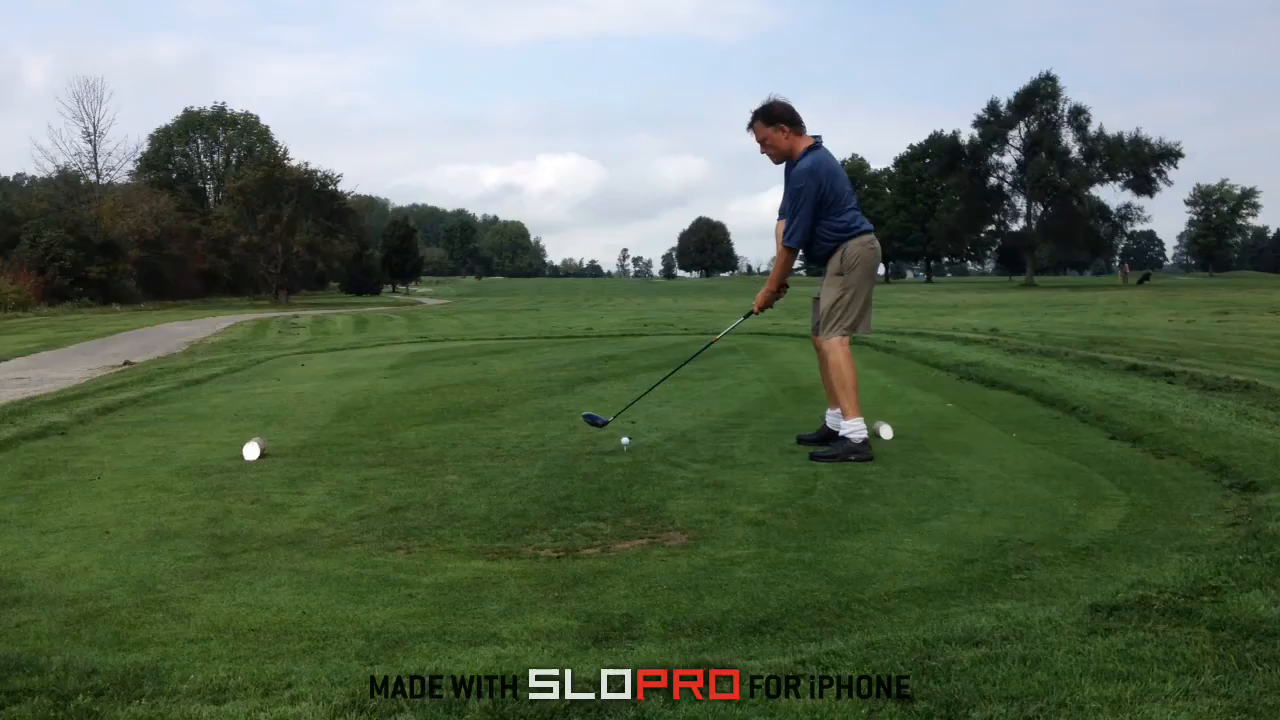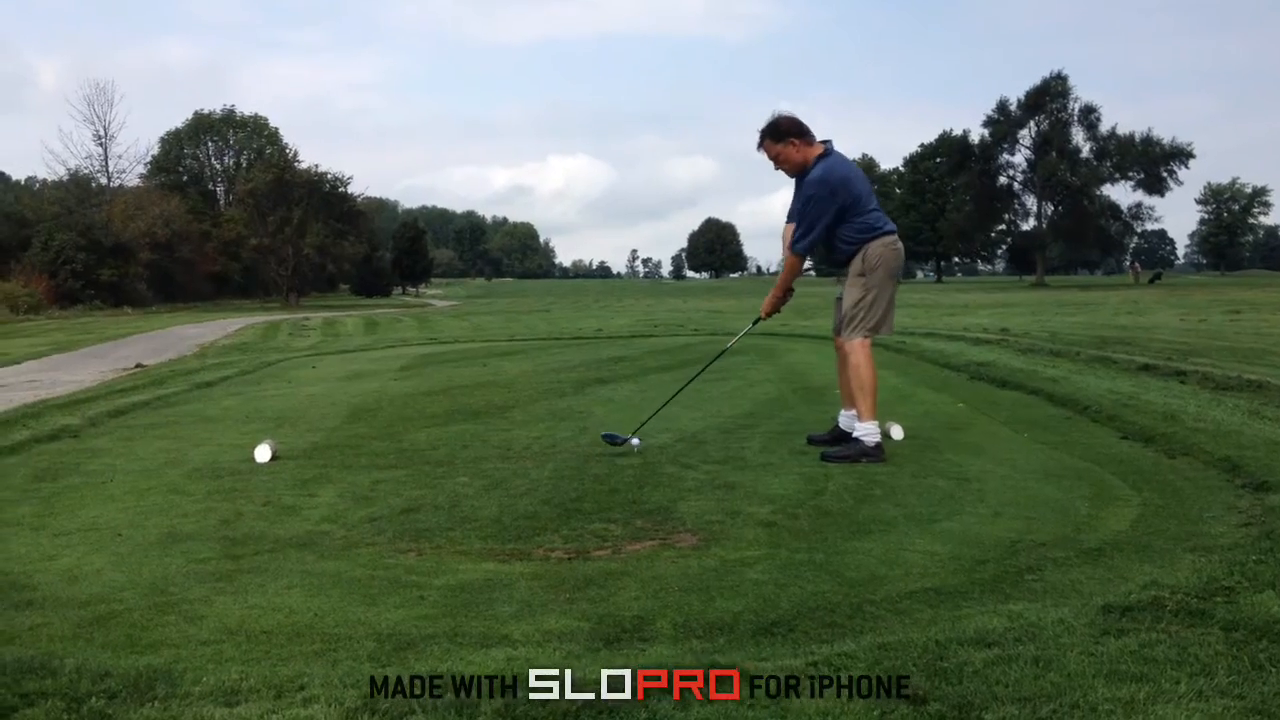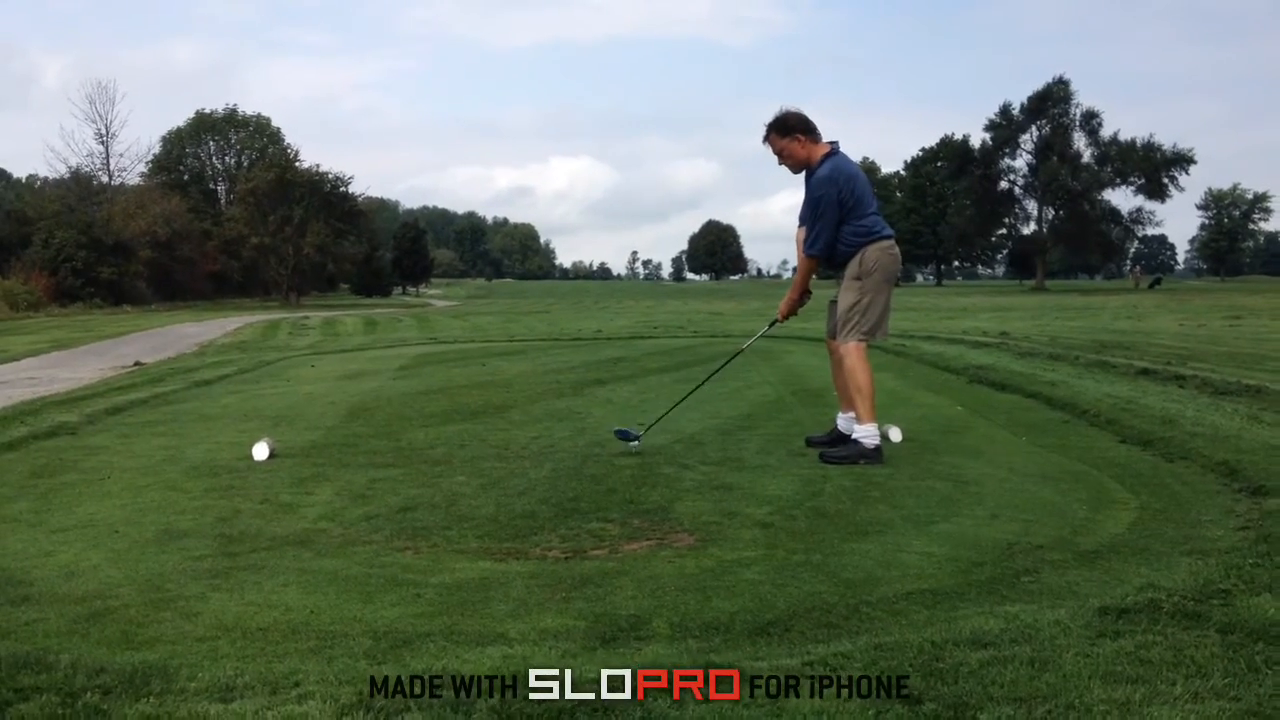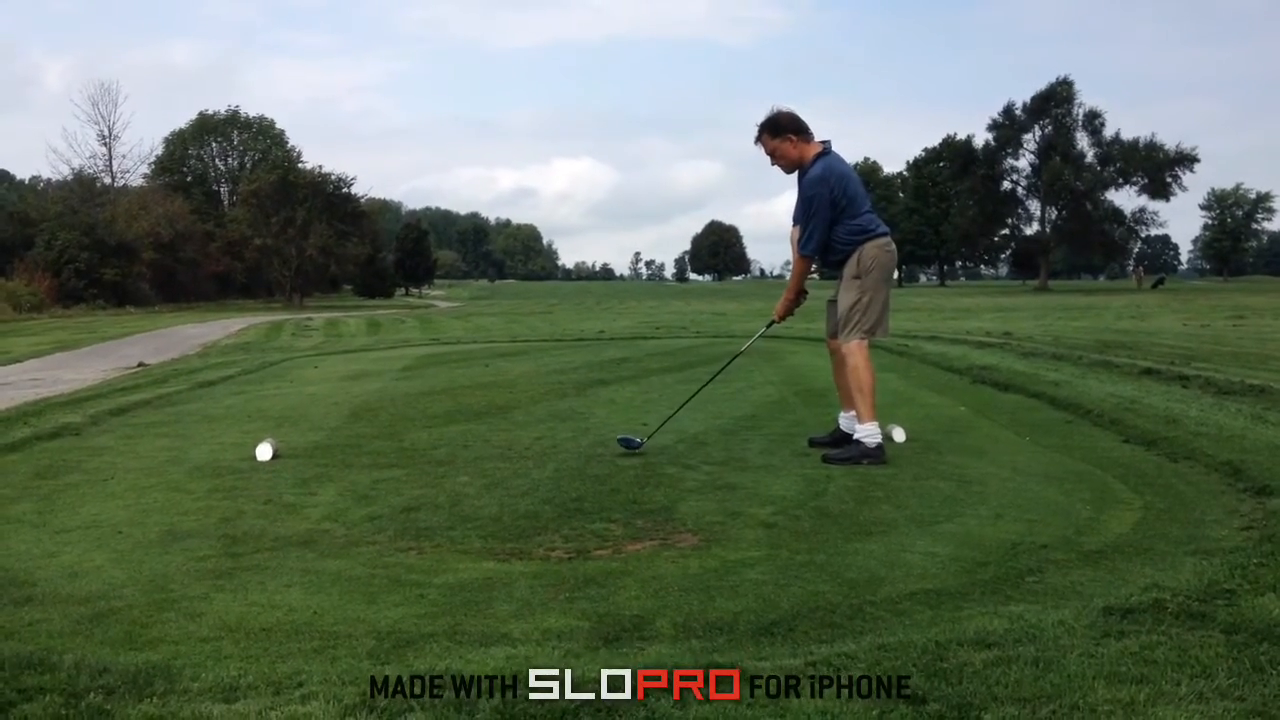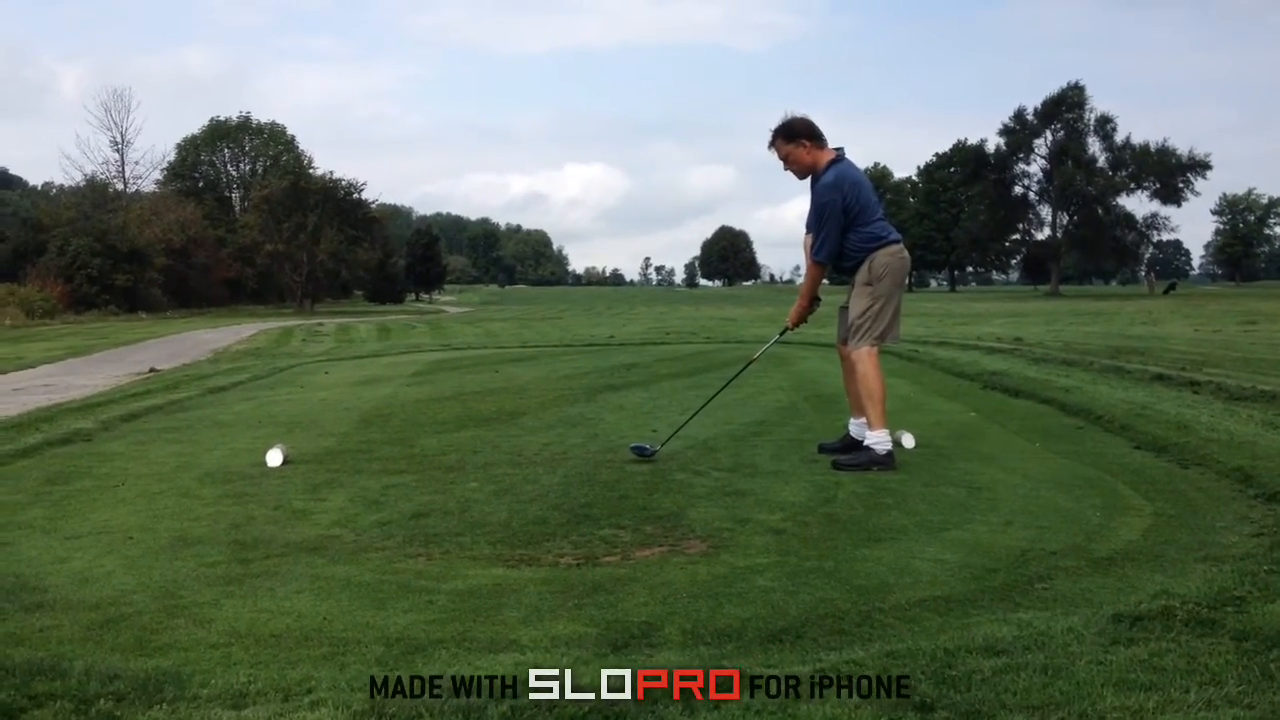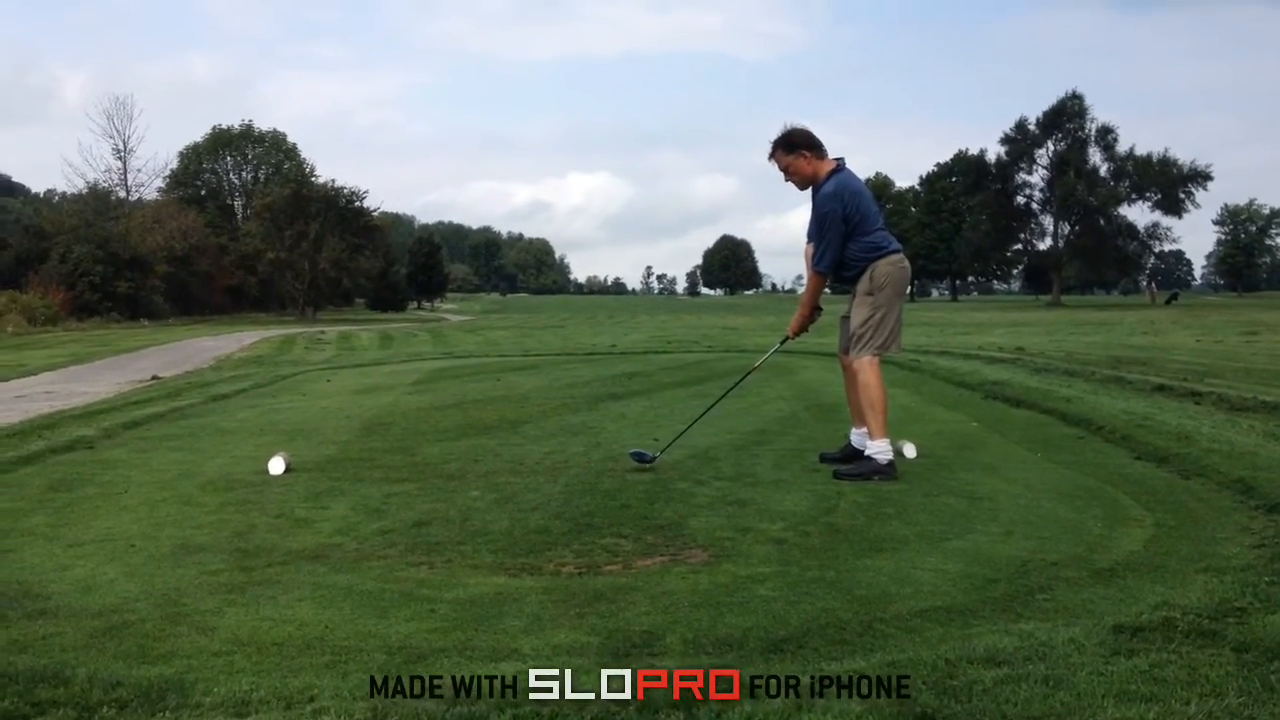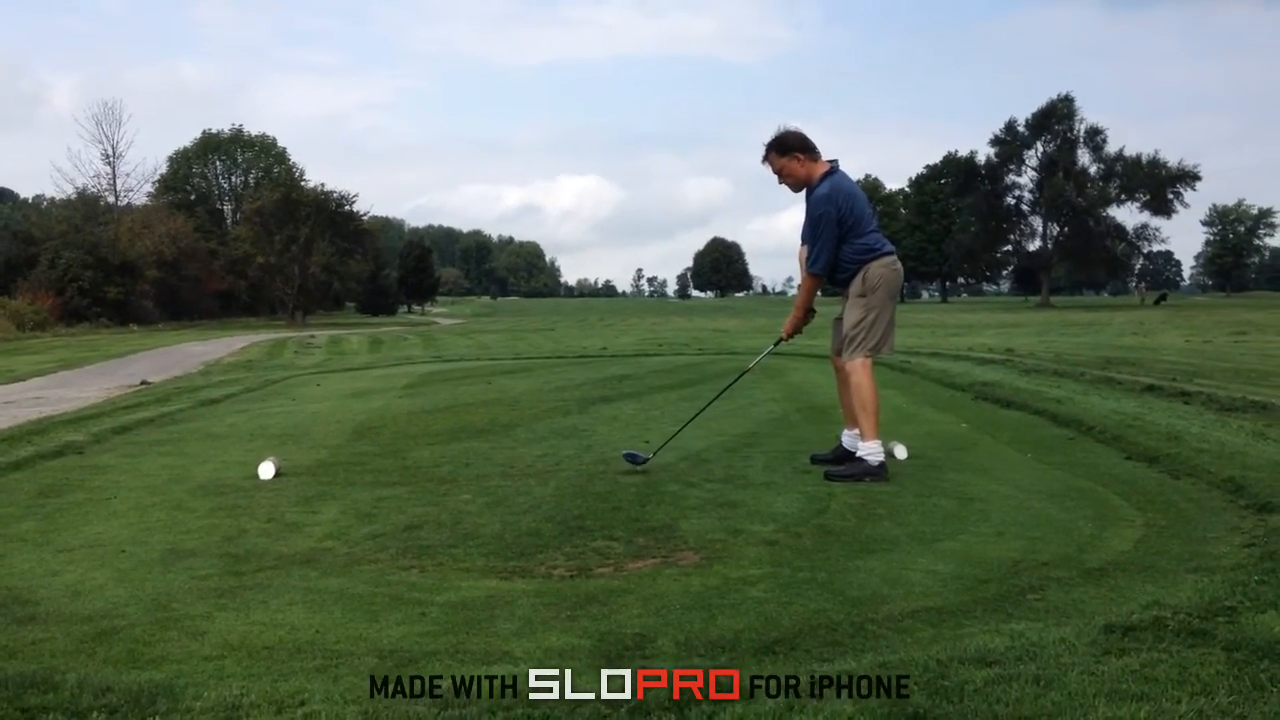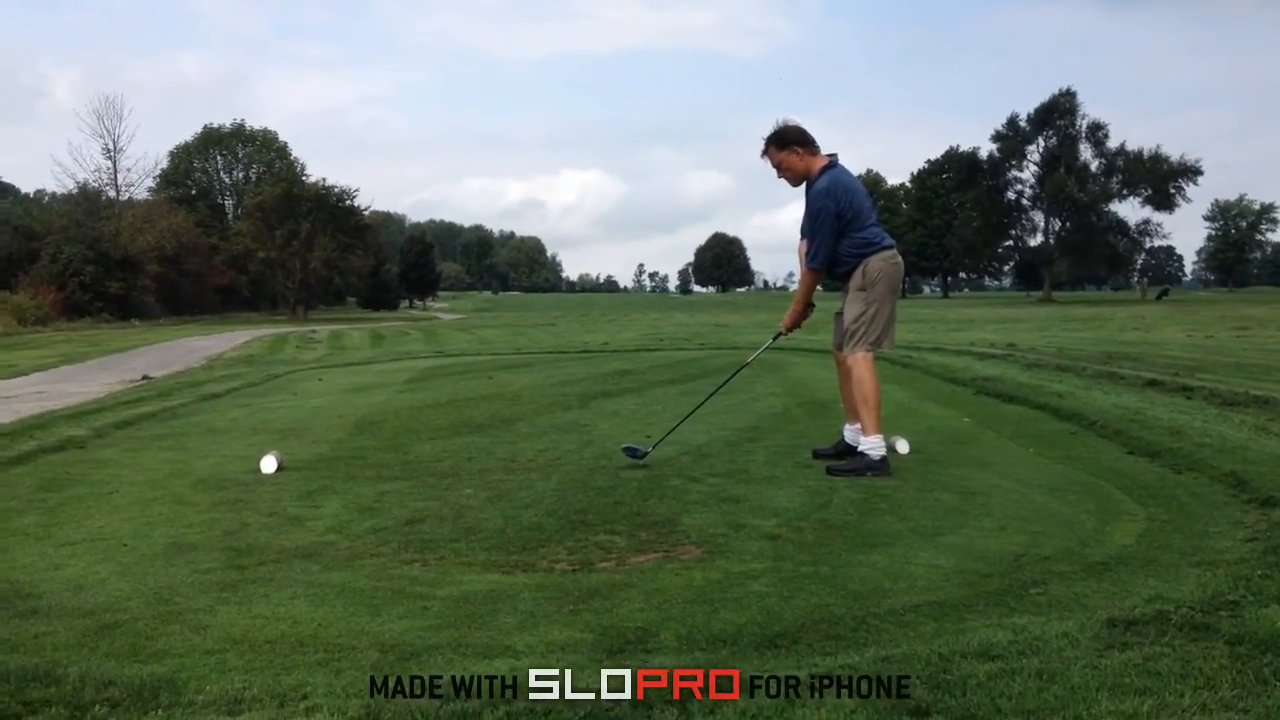
dt=0.7s
person 1, frame 1
left shoulder: (808, 170)
right shoulder: (802, 161)
left elbow: (793, 239)
right elbow: (785, 221)
left wrist: (770, 287)
right wrist: (781, 276)
left hip: (851, 254)
right hip: (841, 255)
left knee: (834, 339)
right knee: (821, 338)
left ankle: (855, 436)
right ankle: (836, 423)
person 1, frame 2
left shoulder: (821, 178)
right shoulder: (816, 166)
left elbow: (802, 245)
right elbow: (793, 226)
left wrist: (777, 293)
right wrist: (787, 283)
left hip: (874, 253)
right hip: (862, 256)
left knee: (856, 340)
right knee: (842, 339)
left ankle: (868, 438)
right ankle: (849, 425)
person 1, frame 3
left shoulder: (827, 177)
right shoulder: (823, 167)
left elbow: (816, 247)
right elbow: (805, 229)
left wrist: (794, 295)
right wrist: (802, 285)
left hip: (870, 258)
right hip: (859, 260)
left knee: (851, 343)
right knee: (836, 342)
left ankle: (868, 440)
right ankle: (847, 426)
person 1, frame 4
left shoulder: (819, 177)
right shoulder: (817, 165)
left elbow: (810, 246)
right elbow: (800, 229)
left wrist: (790, 295)
right wrist: (798, 285)
left hip: (867, 256)
right hip: (857, 257)
left knee: (852, 342)
right knee: (836, 341)
left ankle: (869, 439)
right ankle: (849, 426)
person 1, frame 5
left shoulder: (831, 184)
right shoulder: (831, 172)
left elbow: (823, 253)
right elbow: (813, 235)
left wrist: (803, 303)
right wrist: (809, 290)
left hip: (879, 263)
right hip: (870, 264)
left knee: (863, 348)
right knee: (847, 346)
left ankle: (879, 445)
right ankle: (859, 432)
person 1, frame 6
left shoulder: (831, 194)
right shoulder: (832, 181)
left elbow: (824, 263)
right elbow: (814, 246)
left wrist: (804, 312)
right wrist: (811, 300)
left hip: (880, 272)
right hip: (871, 273)
left knee: (864, 358)
right knee: (848, 356)
left ankle: (880, 455)
right ankle: (861, 442)
person 1, frame 7
left shoulder: (825, 196)
right shoulder: (825, 183)
left elbow: (818, 265)
right elbow: (808, 246)
left wrist: (798, 314)
right wrist: (804, 300)
left hip: (873, 274)
right hip: (863, 275)
left knee: (857, 359)
right knee: (841, 358)
left ankle: (871, 456)
right ankle: (852, 443)
person 1, frame 8
left shoulder: (824, 190)
right shoulder: (826, 177)
left elbow: (818, 260)
right elbow: (808, 242)
left wrist: (797, 309)
right wrist: (804, 296)
left hip: (873, 269)
right hip: (864, 270)
left knee: (858, 354)
right knee: (843, 353)
left ankle: (873, 451)
right ankle: (854, 438)
